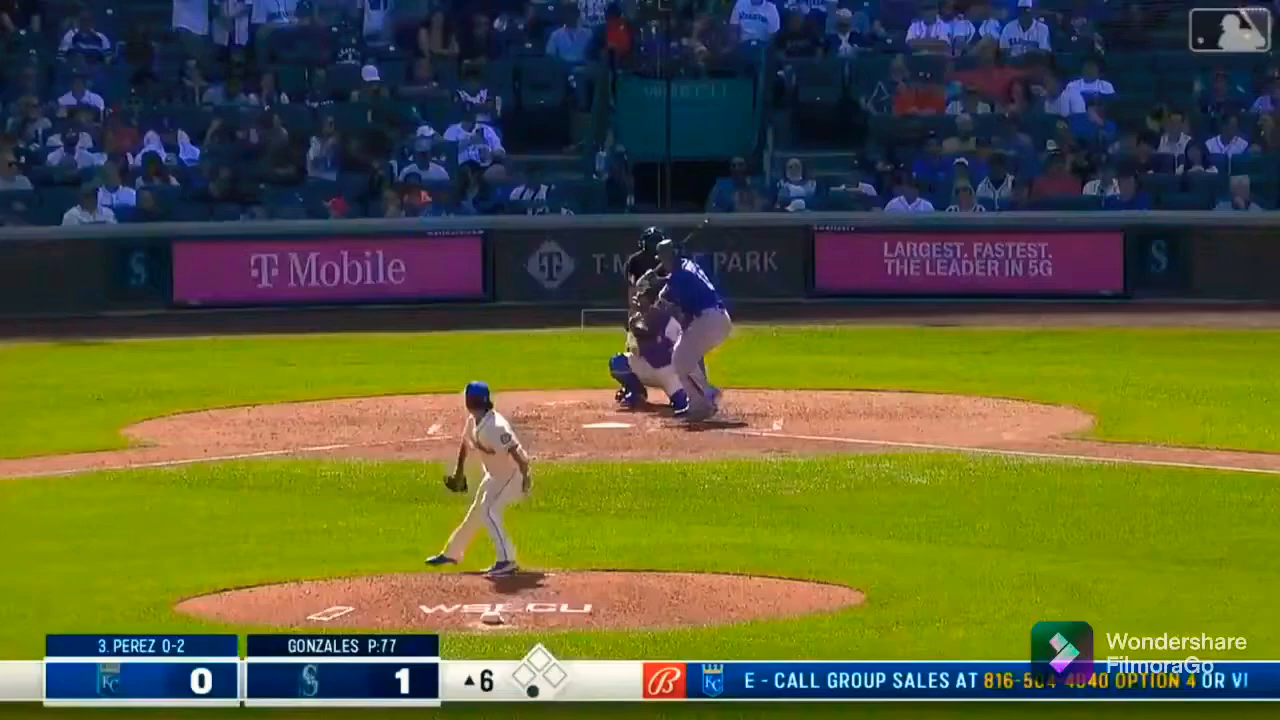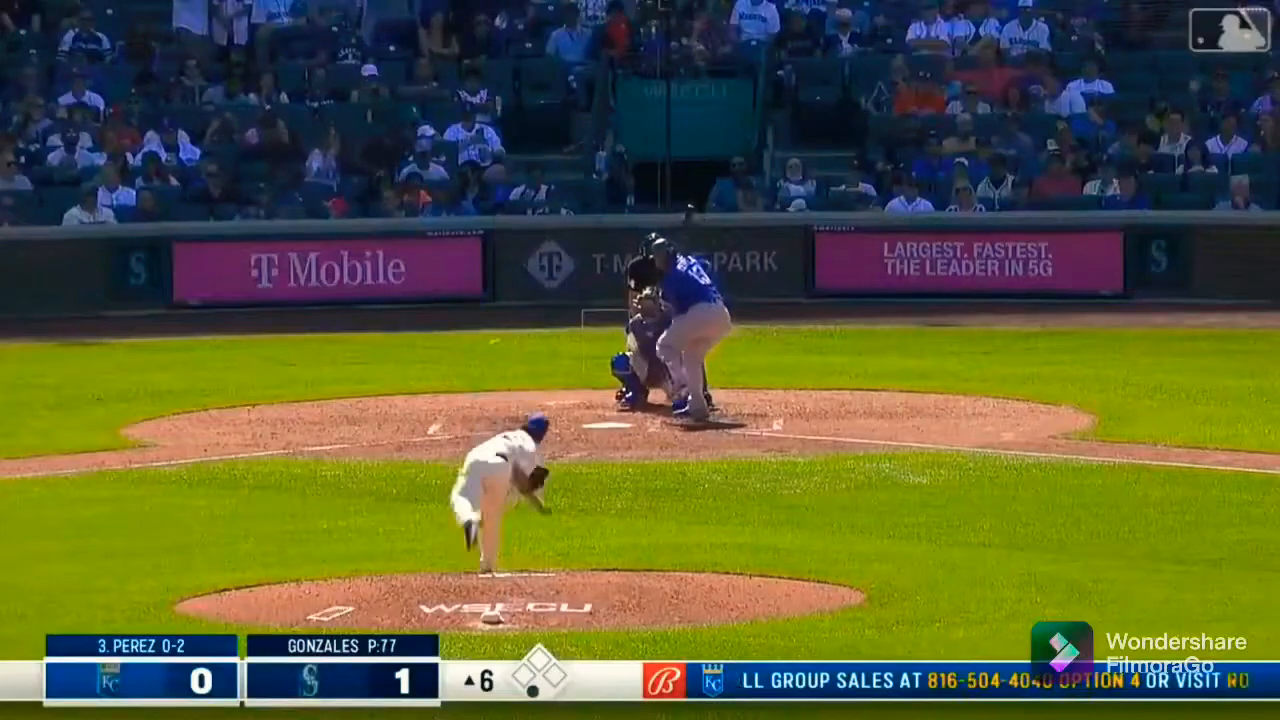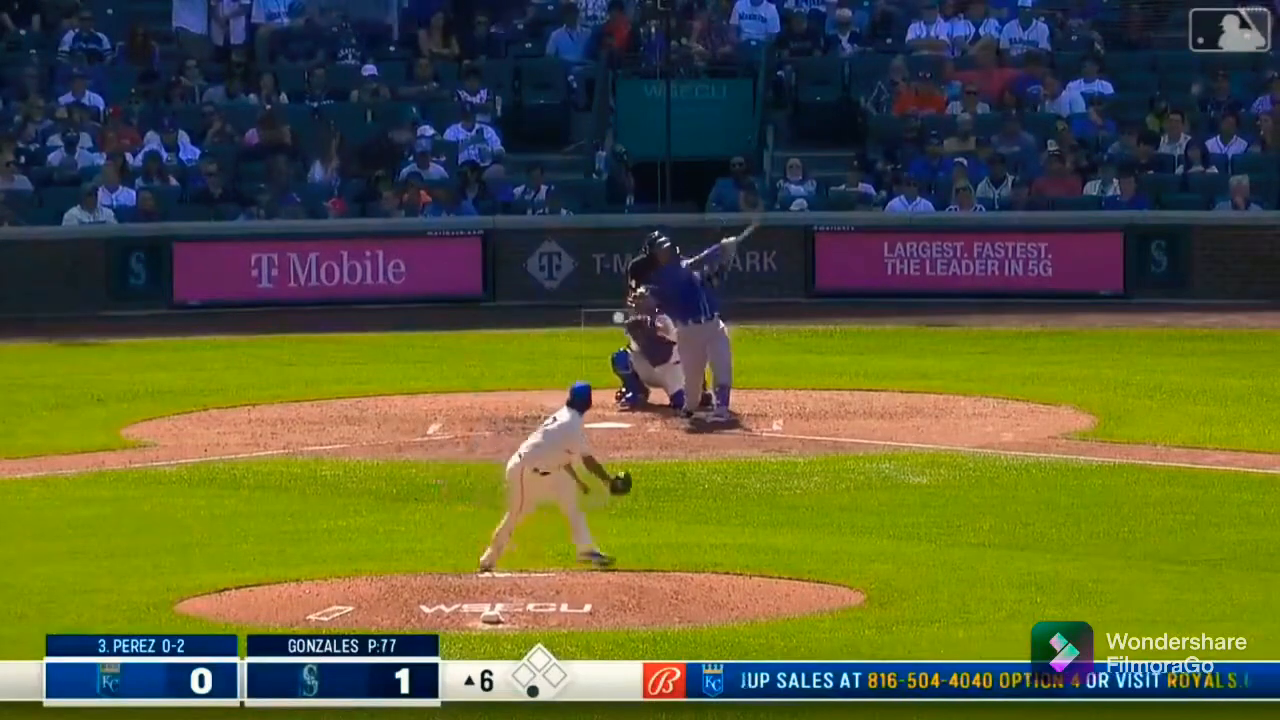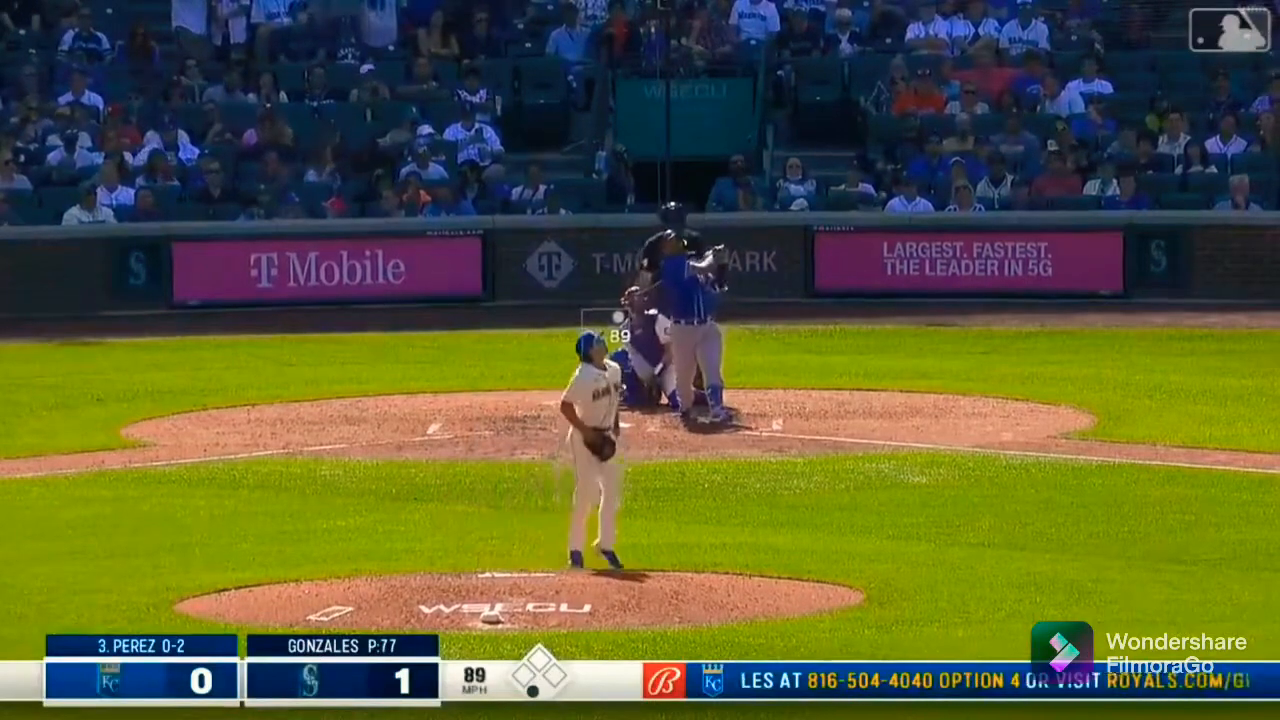
dt=0.5s
person 1, frame 1
left shoulder: (495, 426)
right shoulder: (473, 420)
left elbow: (515, 450)
right elbow: (465, 444)
left wrist: (525, 476)
right wrist: (458, 473)
left hip: (511, 474)
right hip: (495, 474)
left knee: (488, 513)
right knee: (476, 513)
left ankle: (507, 561)
right ankle: (451, 553)
person 1, frame 2
left shoulder: (511, 435)
right shoulder: (533, 449)
left hip: (478, 460)
right hip: (498, 468)
right knee: (492, 522)
left ankle: (470, 522)
right ankle: (488, 564)
person 1, frame 3
left shoulder: (563, 416)
right shoulder: (574, 427)
right elbow: (589, 463)
left wrist: (576, 479)
right wrist: (608, 480)
right hip: (527, 472)
left knee: (570, 503)
right knee: (515, 519)
left ankle: (588, 551)
right ankle: (489, 561)
person 1, frame 4
left shoulder: (614, 369)
right shoulder: (583, 376)
right elbow: (565, 406)
left wrist: (616, 425)
right wrist: (586, 430)
left hip: (606, 438)
right hip: (585, 439)
left knee: (612, 492)
right knee: (585, 494)
left ankle: (606, 544)
right ankle: (576, 548)
person 2, frame 1
left shoulder: (679, 275)
right shoulder: (689, 266)
left elbow: (663, 304)
left hip: (710, 319)
right hip: (718, 320)
left knee: (681, 359)
right knee: (685, 360)
left ankle: (709, 396)
right ankle: (698, 405)
person 2, frame 2
left shoulder: (670, 277)
right shoulder: (689, 261)
left elbow: (674, 310)
left hip: (703, 313)
right hip: (721, 317)
left knee: (665, 345)
right knee: (691, 357)
left ankle: (680, 386)
right ankle: (697, 406)
person 2, frame 3
left shoulder: (687, 265)
right shoulder: (664, 274)
right elbow: (693, 265)
right wrist: (721, 247)
left hip: (713, 324)
right hip: (689, 330)
left knee: (722, 367)
right knee: (693, 375)
left ankle: (721, 409)
right ankle: (691, 407)
person 2, frame 4
left shoulder: (691, 262)
right shoulder: (670, 265)
right elbow: (702, 268)
left wrist: (714, 258)
right wrist: (712, 257)
left hip: (708, 326)
right hip: (683, 328)
left knee: (712, 368)
right knee: (684, 374)
left ankle: (717, 409)
right ankle: (685, 408)
